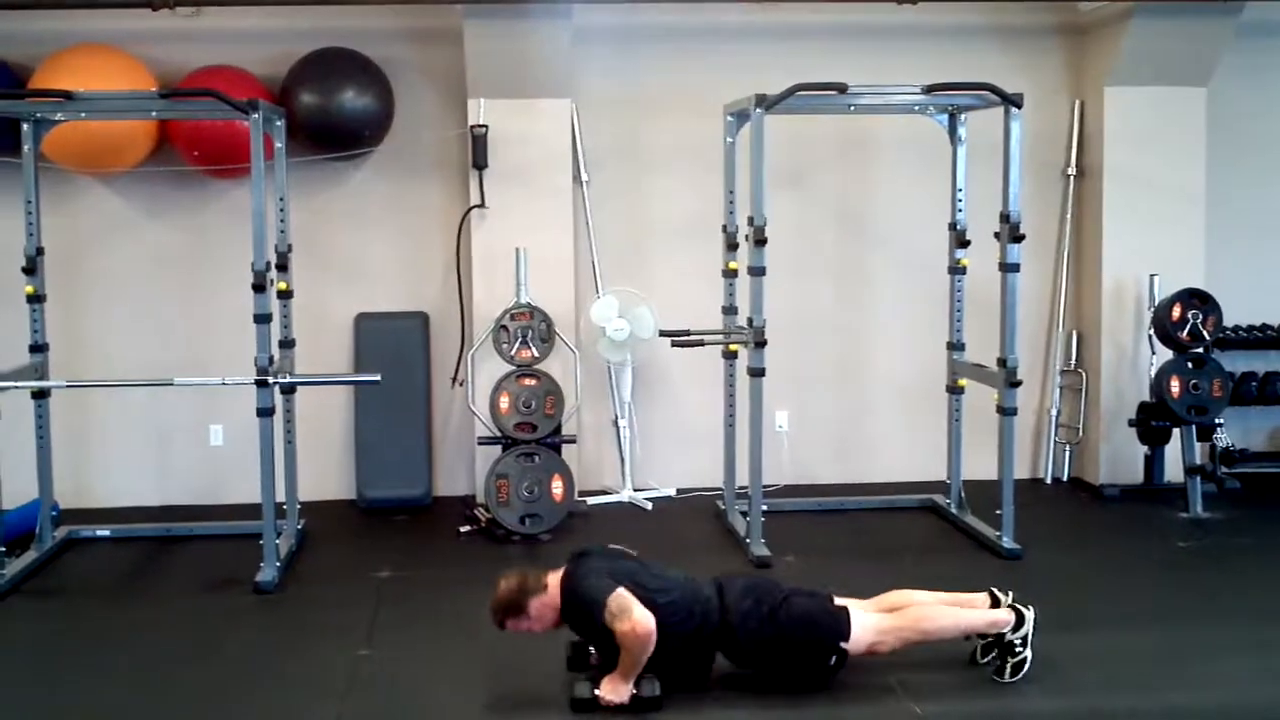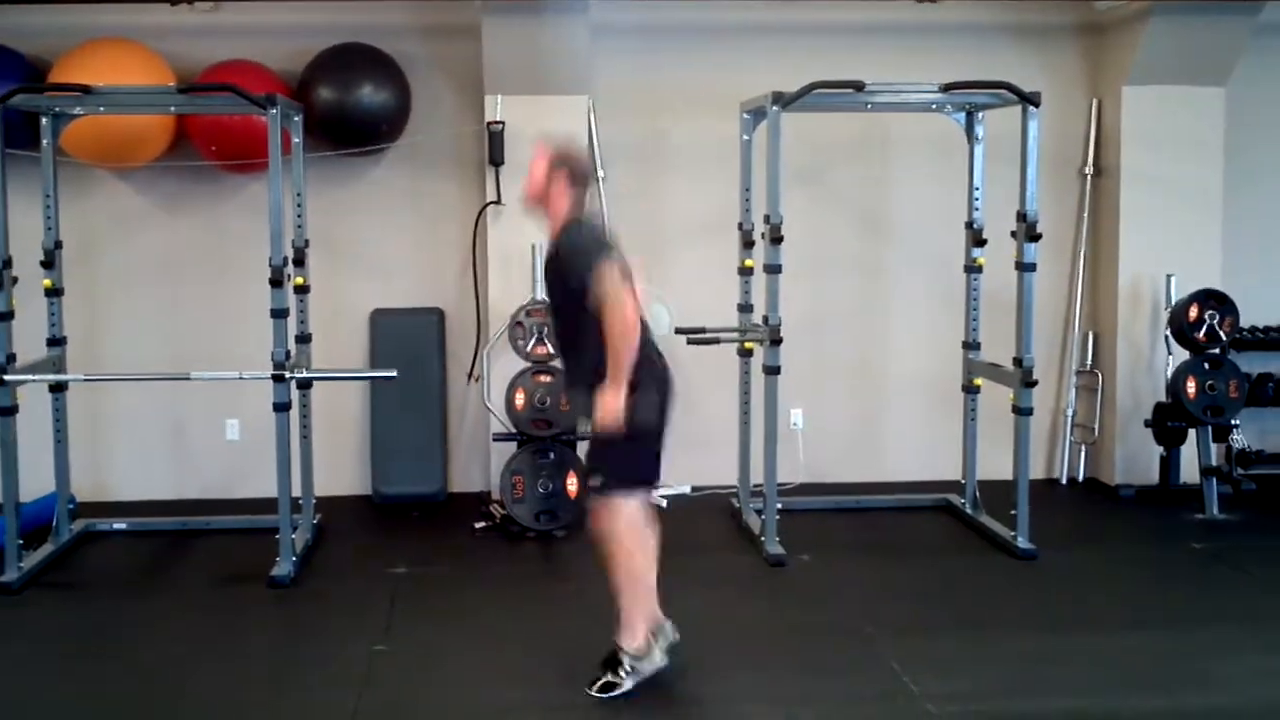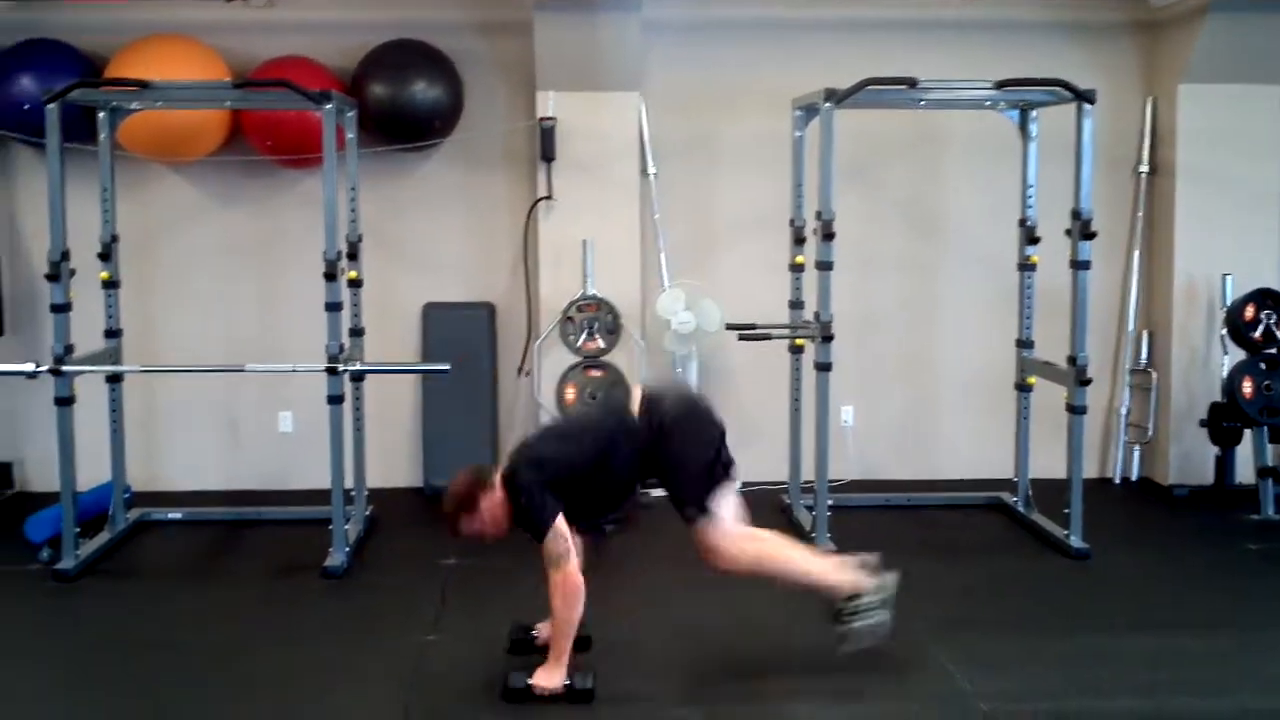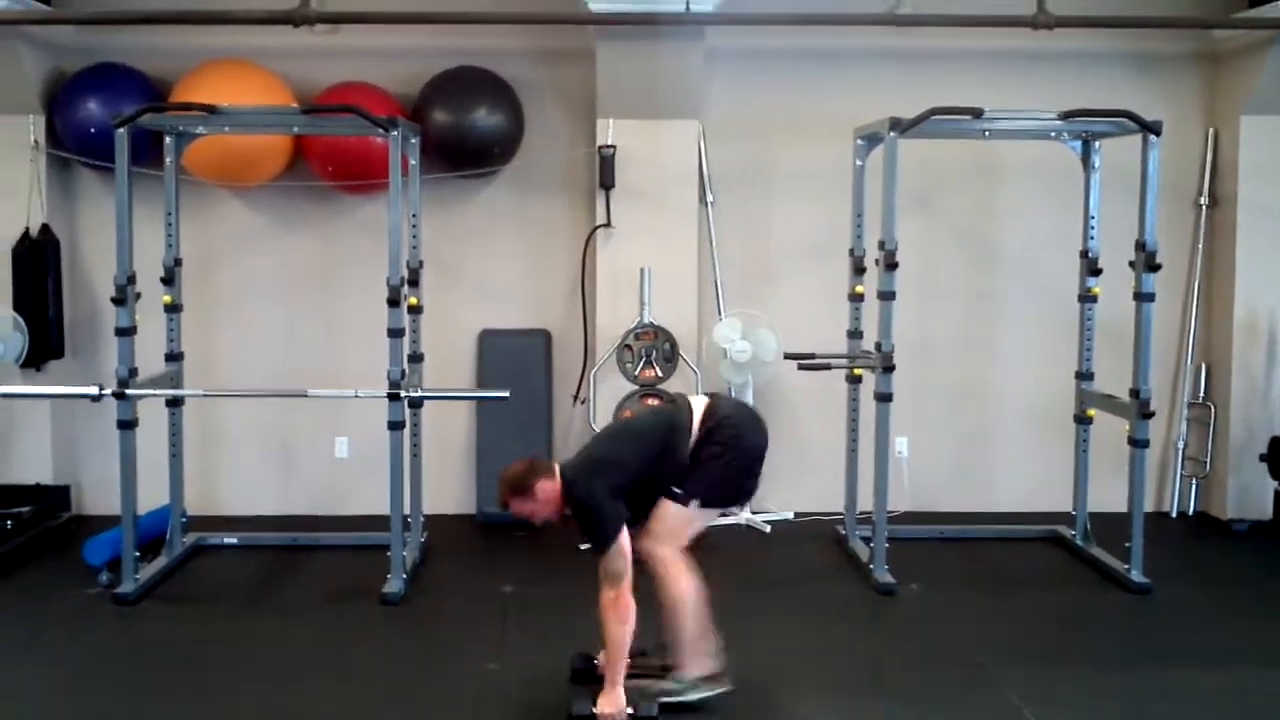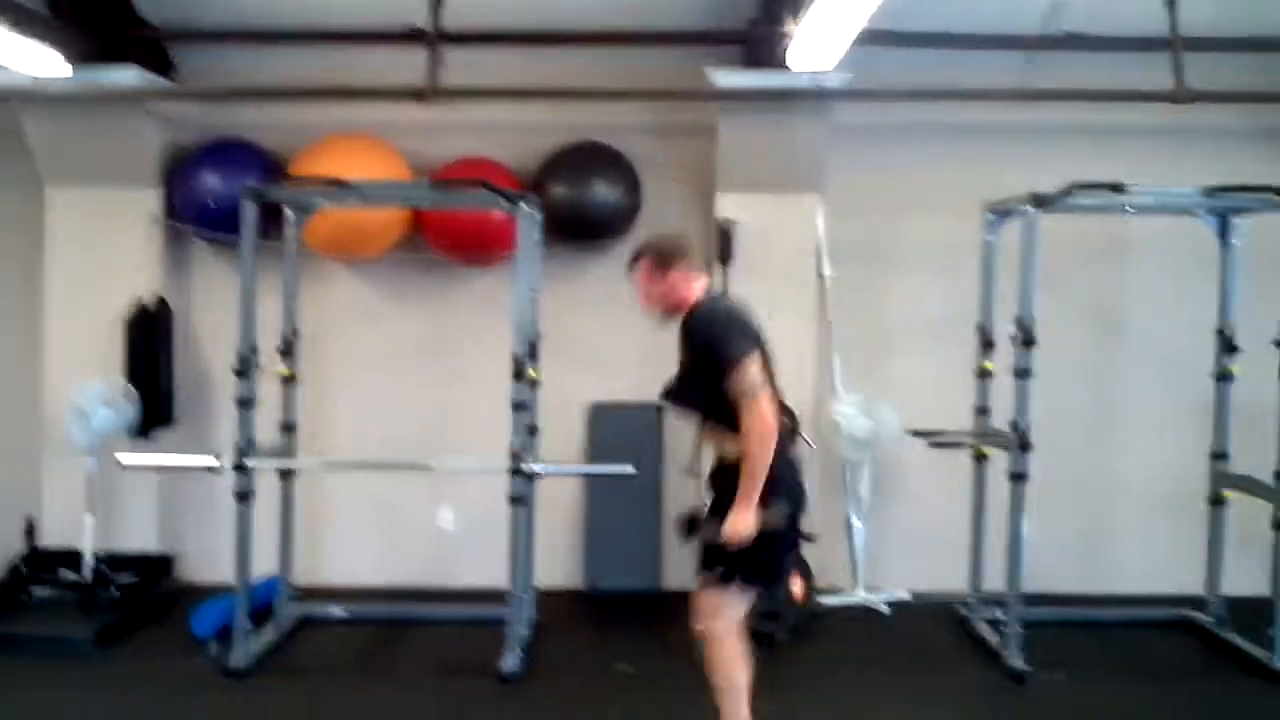
dt=1s
person 1, frame 1
left shoulder: (581, 590)
right shoulder: (583, 565)
left elbow: (641, 625)
left wrist: (623, 679)
right wrist: (613, 632)
left hip: (741, 624)
right hip: (732, 599)
left knee: (880, 633)
right knee: (867, 610)
left ankle: (1005, 621)
right ankle: (991, 604)
person 1, frame 2
left shoulder: (577, 240)
right shoulder: (573, 242)
left elbow: (623, 310)
left wrist: (615, 390)
left hip: (631, 391)
right hip: (624, 388)
left knee: (613, 515)
right knee: (626, 509)
left ankle: (640, 644)
right ankle: (650, 625)
person 1, frame 3
left shoulder: (524, 488)
left elbow: (568, 577)
right elbow: (567, 553)
left wrist: (556, 664)
right wrist: (558, 623)
left hip: (668, 431)
right hip: (663, 417)
left knee: (725, 547)
right knee: (727, 537)
left ankle: (857, 587)
right ankle: (850, 572)
person 1, frame 4
left shoulder: (588, 493)
right shoulder: (576, 481)
left elbow: (618, 592)
right elbow: (615, 580)
left wrist: (613, 689)
right wrist: (615, 645)
left hip: (729, 432)
left knee: (658, 546)
right knee: (651, 543)
left ankle: (695, 671)
right ankle: (696, 659)
person 1, frame 5
left shoulder: (711, 321)
right shoulder: (710, 318)
left elbow: (760, 411)
left wrist: (746, 507)
left hip: (760, 484)
right hip: (746, 478)
left knee: (713, 616)
right knee: (721, 614)
